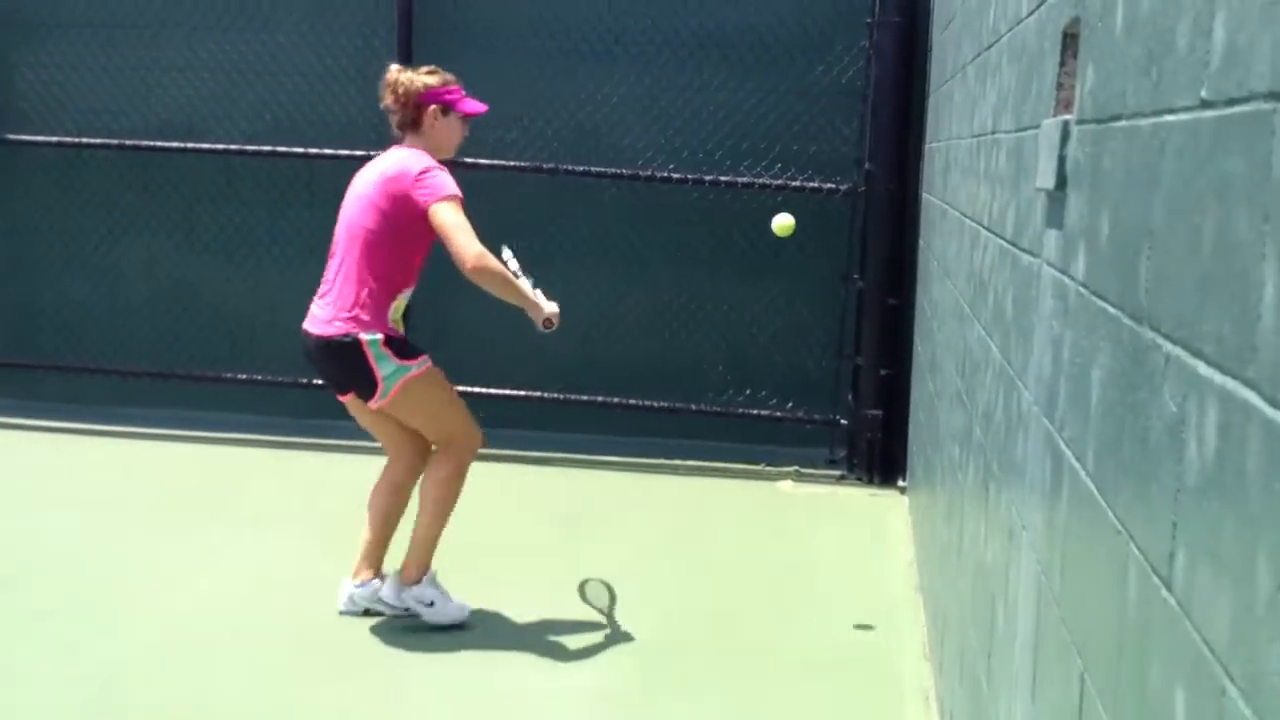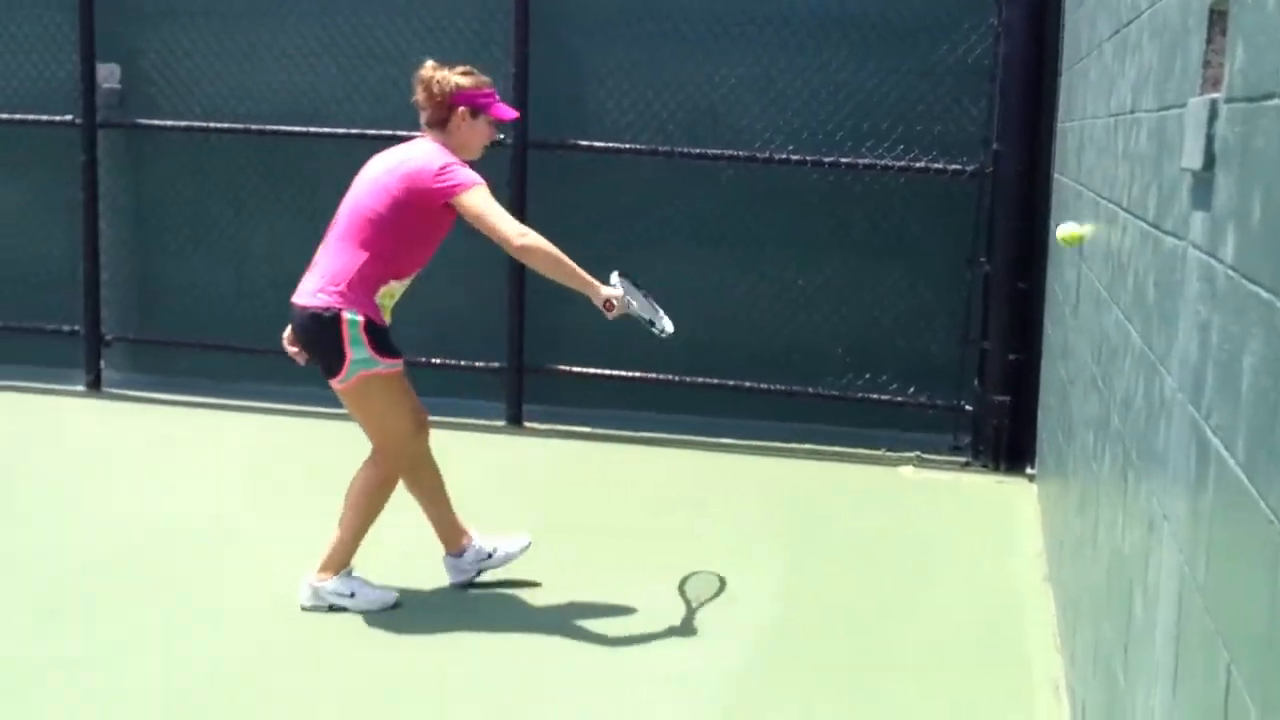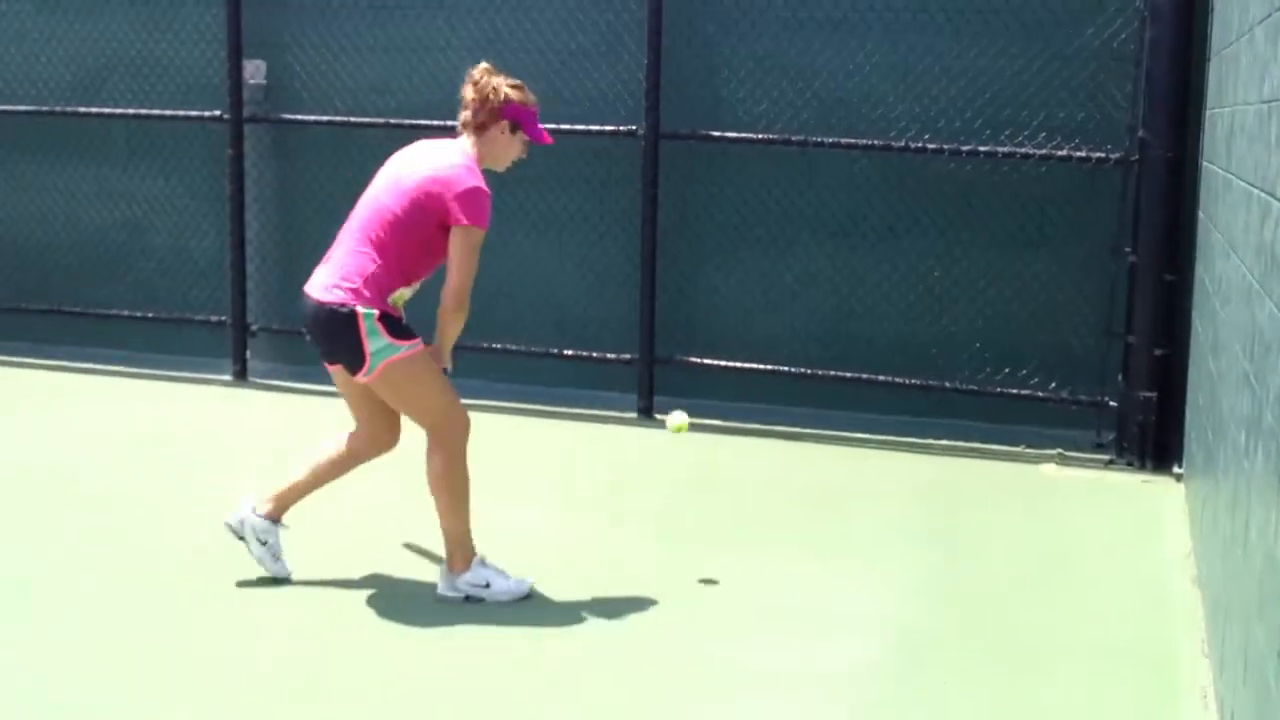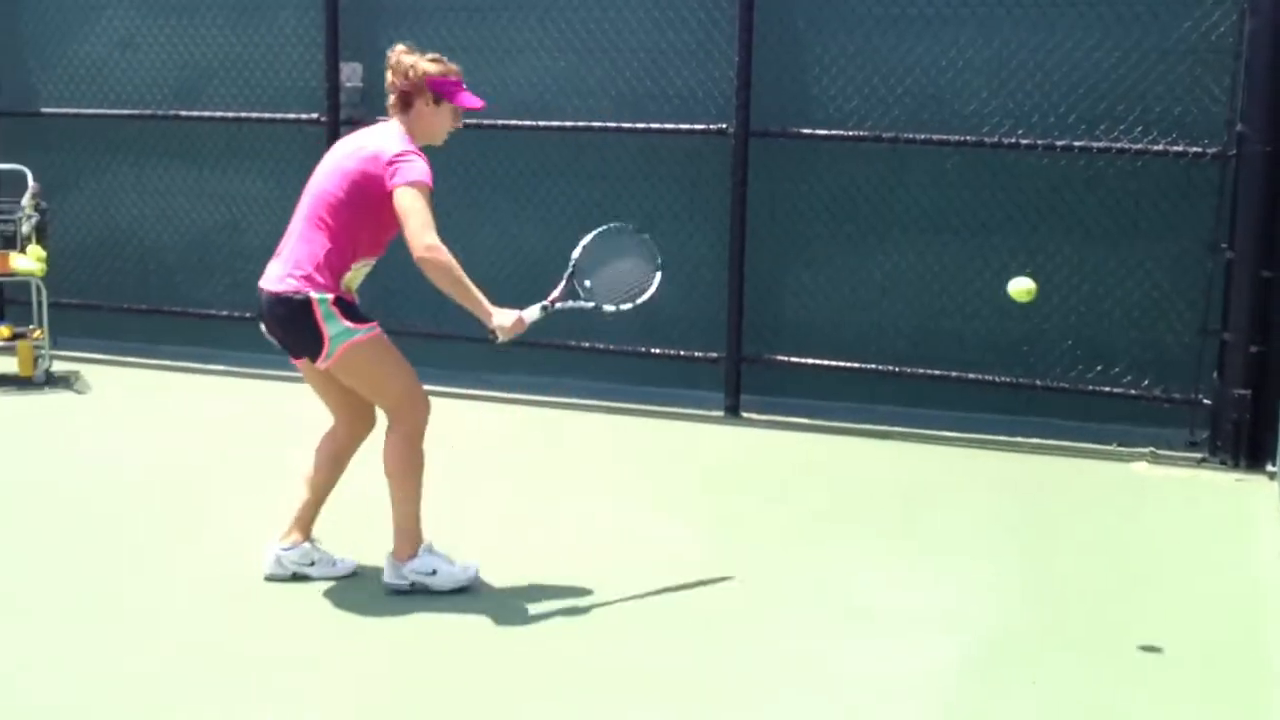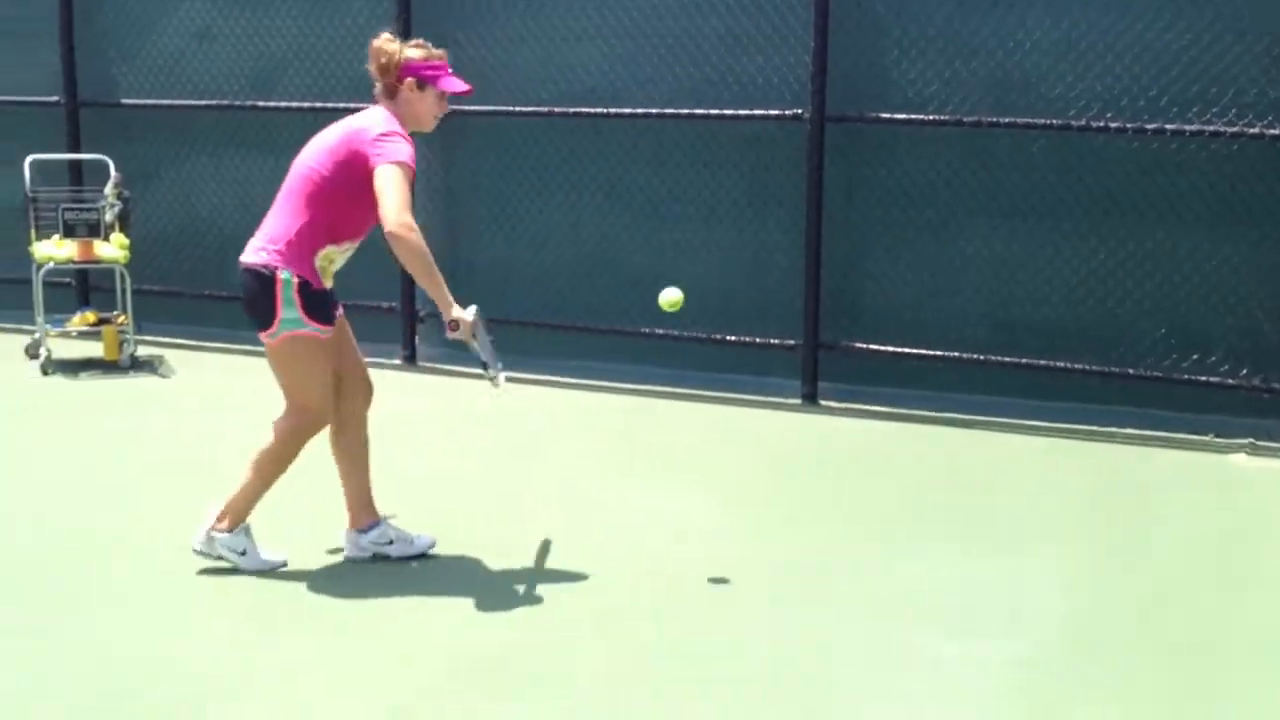
dt=0.4s
person 1, frame 1
left shoulder: (380, 168)
right shoulder: (427, 174)
right elbow: (474, 262)
right wrist: (534, 304)
left hip: (330, 335)
right hip: (363, 340)
left knee: (412, 453)
right knee: (462, 440)
left ankle: (365, 580)
right ankle: (414, 578)
person 1, frame 2
left shoulder: (396, 159)
right shoulder: (444, 170)
left elbow: (342, 240)
right elbow: (519, 241)
left wrist: (301, 320)
right wrist: (594, 289)
left hip: (320, 311)
right hip: (344, 320)
left knee: (412, 427)
right knee: (396, 448)
left ankle: (461, 550)
right ankle: (330, 576)
person 1, frame 3
left shoulder: (421, 151)
right shoulder: (469, 188)
right elbow: (456, 296)
right wrist: (442, 352)
left hip: (328, 300)
right hip: (357, 314)
left knee: (375, 434)
right knee: (450, 426)
left ankle: (263, 513)
right ankle: (463, 569)
person 1, frame 4
left shoulder: (364, 141)
right shoulder: (403, 159)
right elbow: (427, 250)
right wrist: (491, 314)
left hip: (283, 294)
right hip: (312, 301)
left knee: (355, 419)
right knee: (410, 408)
left ankle: (293, 543)
right ankle: (408, 555)
person 1, frame 5
left shoulder: (363, 129)
right shoulder: (388, 138)
right elbow: (399, 229)
left wrist: (320, 292)
right wrist: (447, 305)
left hip: (294, 278)
right hip: (282, 280)
left knee: (354, 395)
right knee: (309, 415)
left ankle: (365, 527)
right ankle: (226, 526)
